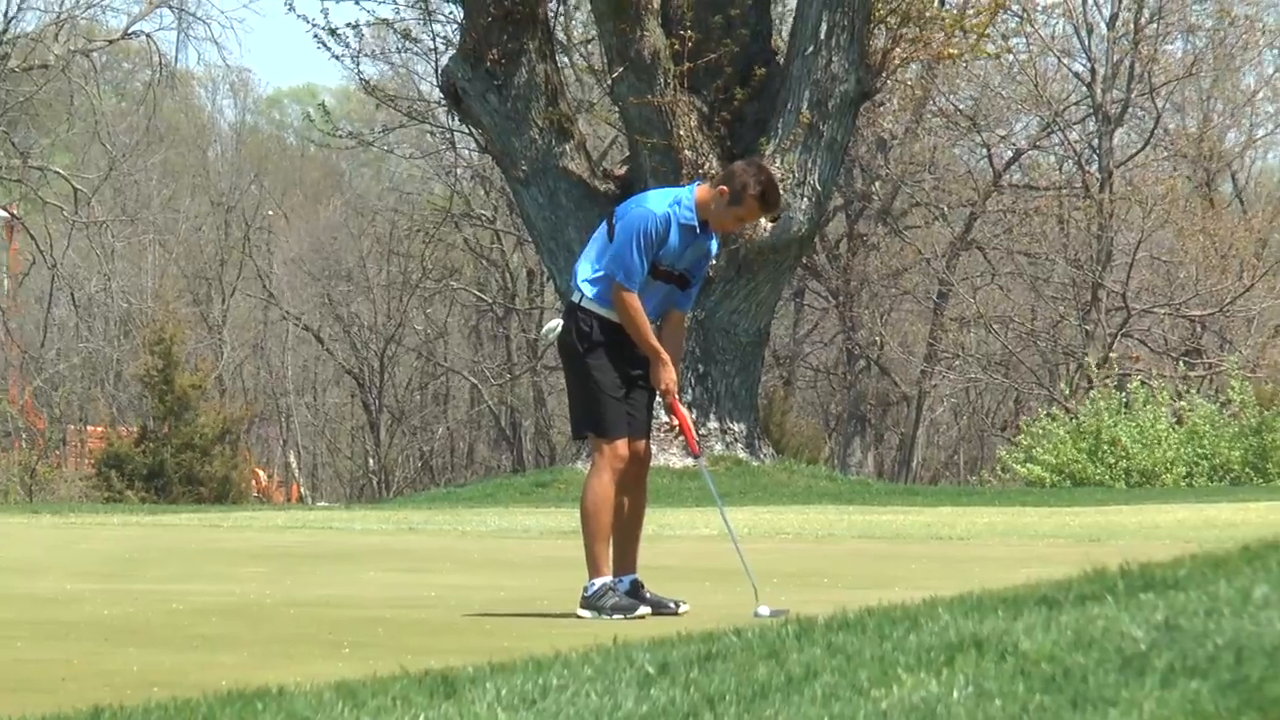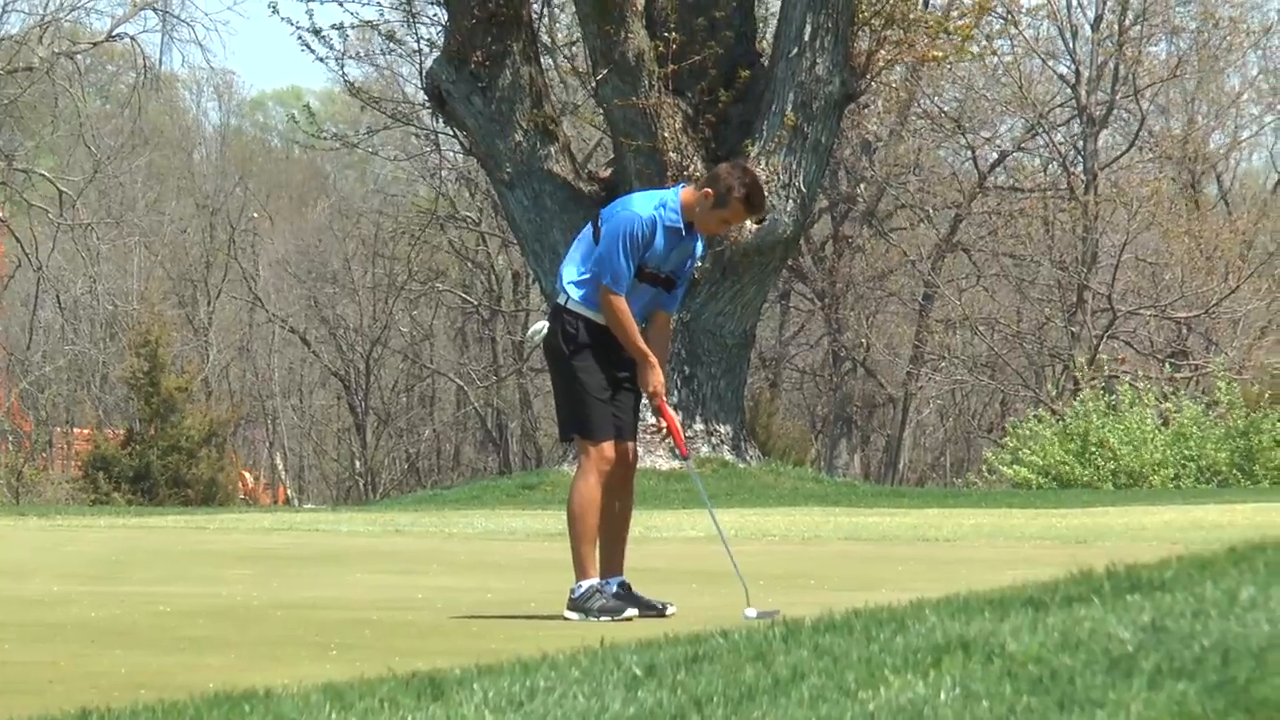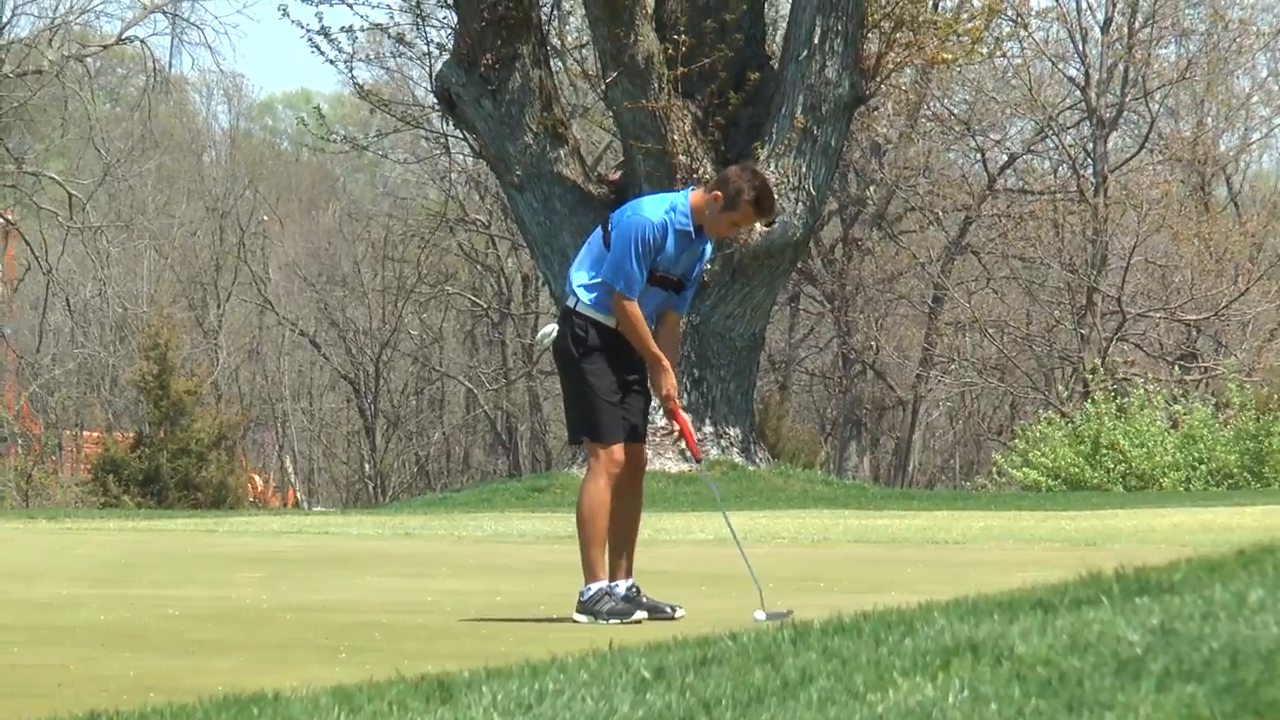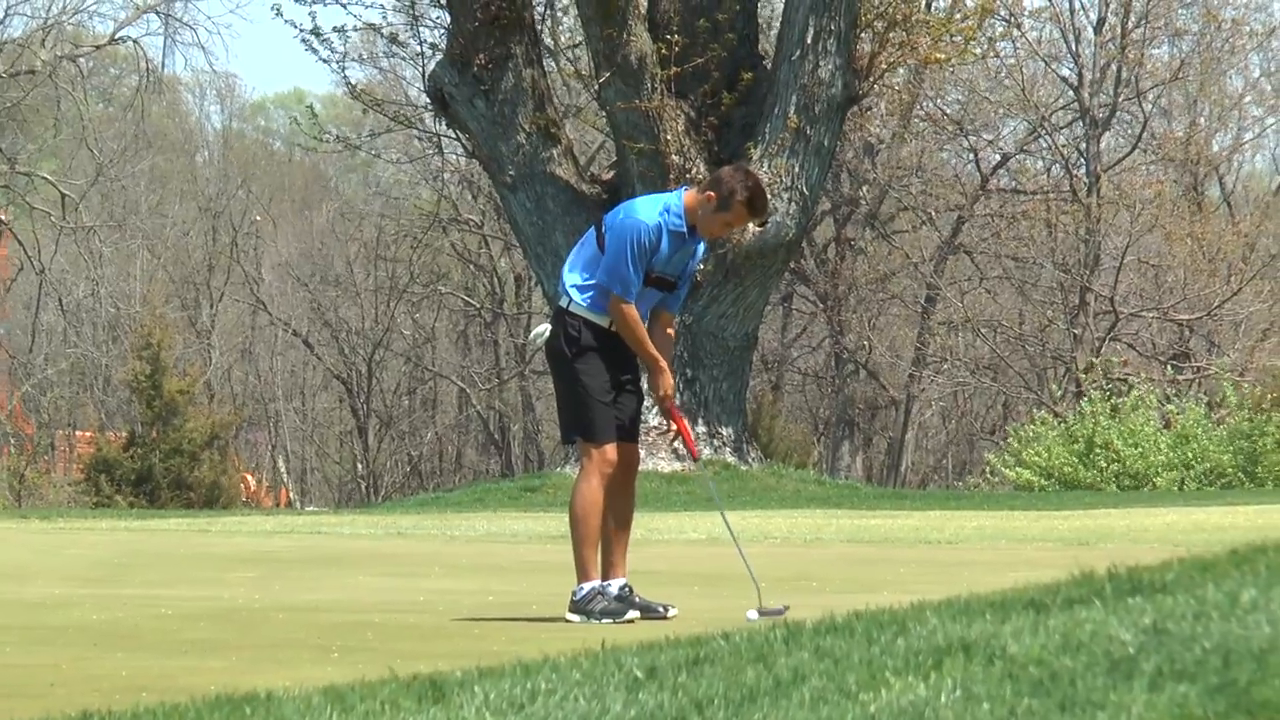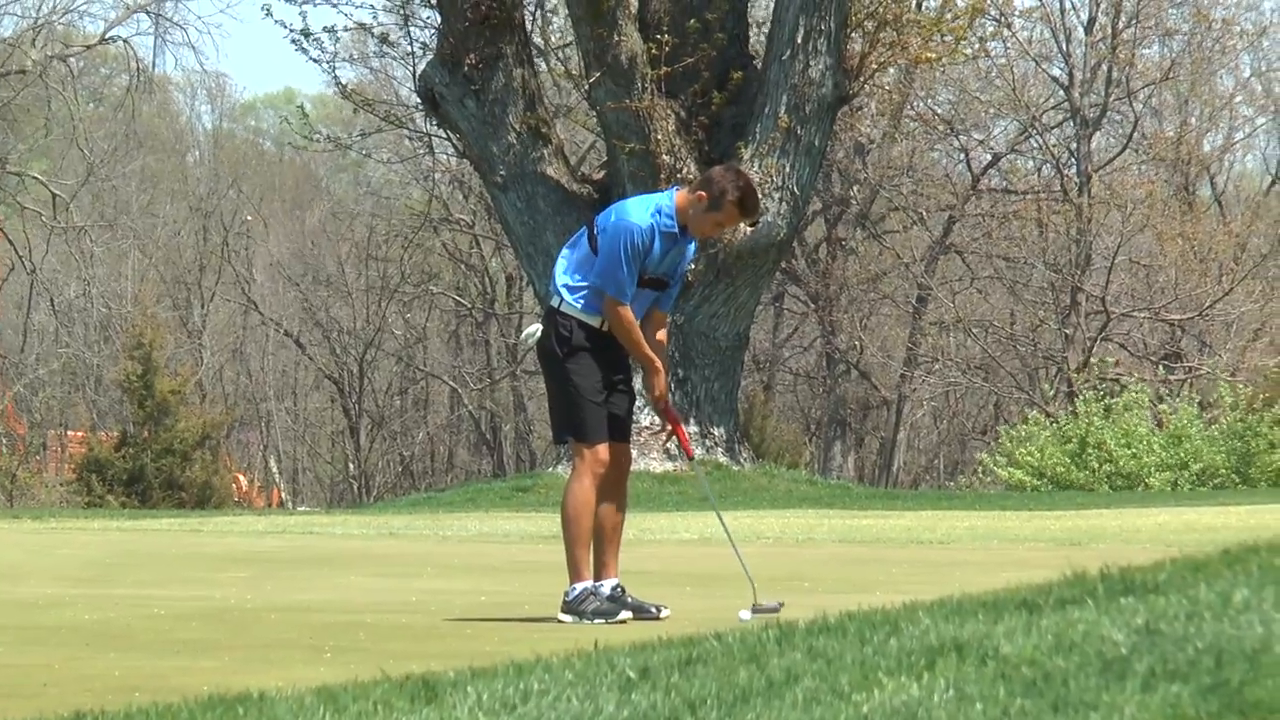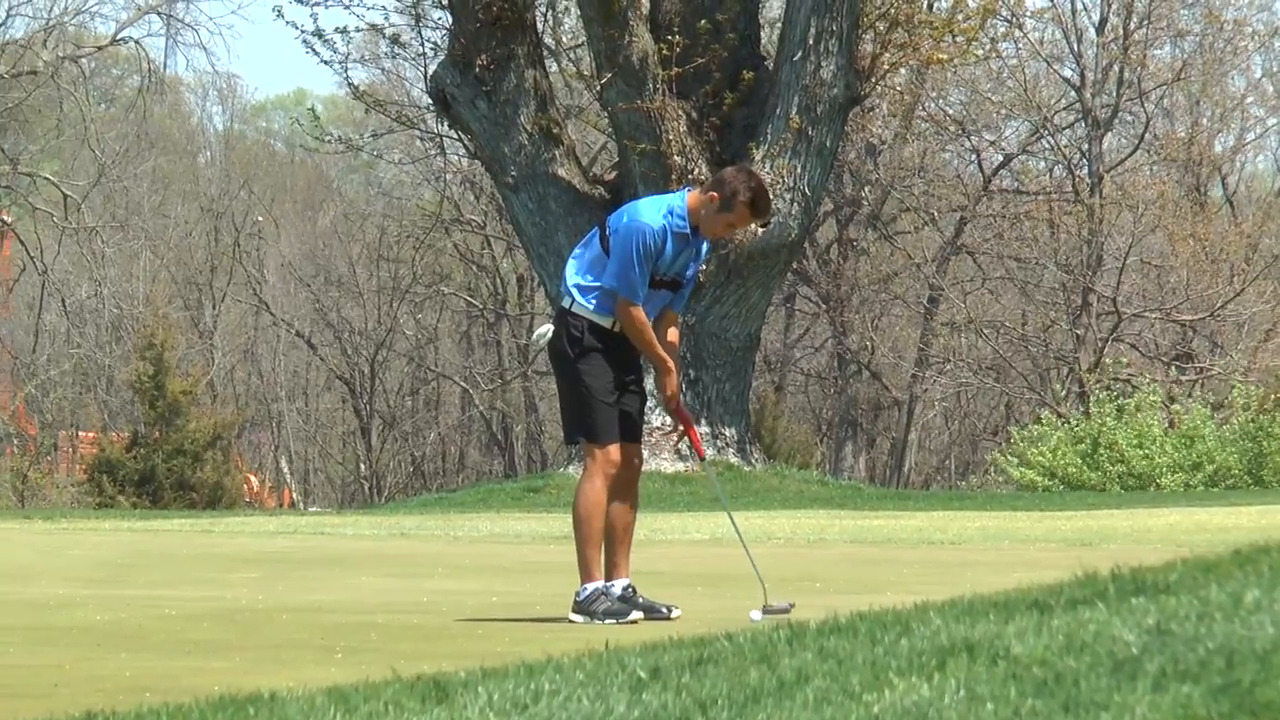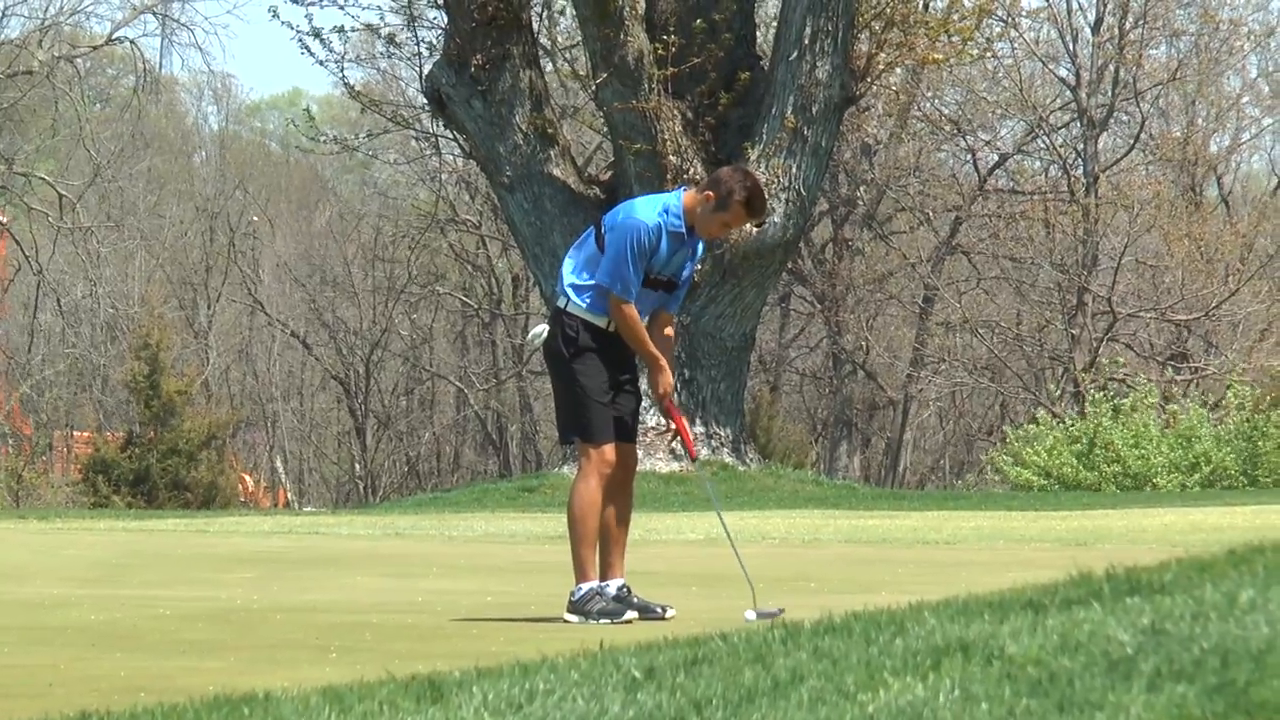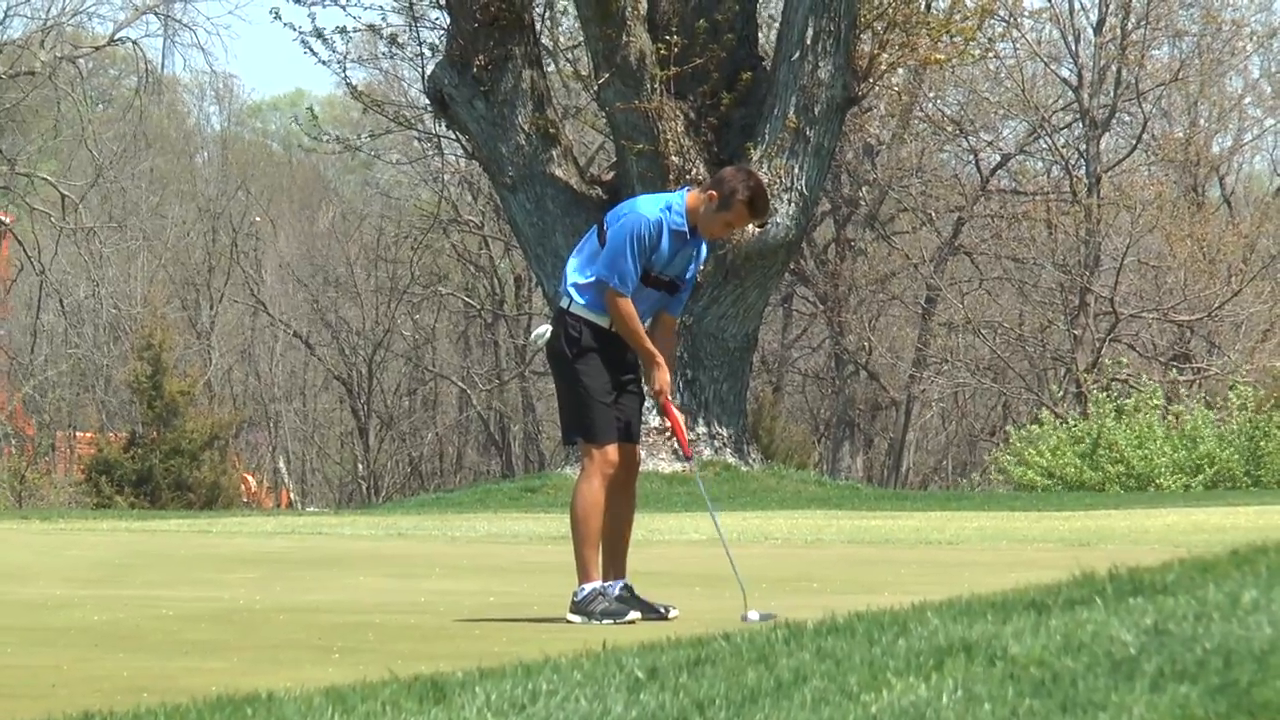
dt=0.1s
person 1, frame 1
left shoulder: (707, 242)
right shoulder: (651, 212)
left elbow: (675, 315)
right elbow: (622, 292)
left wrist: (670, 384)
right wrist: (659, 360)
left hip: (634, 337)
right hip: (594, 328)
left knee: (637, 460)
right knee: (612, 455)
left ankle: (626, 582)
right ankle: (597, 587)
person 1, frame 2
left shoulder: (692, 243)
right shoulder: (637, 214)
left elbow: (660, 316)
right elbow: (610, 295)
left wrist: (657, 384)
right wrist: (647, 363)
left hip: (620, 339)
right hip: (579, 330)
left knee: (624, 462)
right knee: (599, 457)
left ankle: (614, 584)
right ankle: (584, 589)
person 1, frame 3
left shoulder: (702, 245)
right shoulder: (647, 219)
left elbow: (670, 317)
right elbow: (623, 300)
left wrist: (669, 387)
right wrist: (660, 368)
left hip: (629, 341)
right hip: (589, 334)
left knee: (634, 464)
right knee: (608, 460)
left ankle: (623, 587)
right ankle: (594, 593)
person 1, frame 4
left shoulder: (694, 243)
right shoulder: (641, 220)
left elbow: (663, 316)
right elbow: (620, 303)
left wrist: (667, 388)
right wrist: (658, 368)
left hip: (621, 340)
right hip: (581, 333)
left knee: (626, 463)
right knee: (601, 459)
left ankle: (615, 586)
right ankle: (586, 592)
person 1, frame 5
left shoulder: (686, 243)
right shoulder: (633, 222)
left elbow: (656, 316)
right elbow: (616, 305)
left wrist: (660, 386)
right wrist: (653, 368)
left hip: (613, 341)
right hip: (573, 334)
left knee: (618, 464)
right knee: (593, 459)
left ankle: (607, 586)
right ankle: (579, 593)
person 1, frame 6
left shoulder: (698, 243)
right shoulder: (646, 223)
left elbow: (669, 317)
right elbow: (628, 306)
left wrist: (672, 386)
right wrist: (665, 368)
left hip: (624, 342)
right hip: (584, 334)
left knee: (630, 464)
right knee: (605, 460)
left ankle: (619, 586)
right ankle: (589, 592)
person 1, frame 7
left shoulder: (693, 246)
right shoulder: (641, 220)
left elbow: (663, 318)
right elbow: (619, 302)
left wrist: (665, 389)
right wrist: (657, 366)
left hip: (620, 342)
right hip: (579, 333)
left knee: (624, 464)
right knee: (599, 459)
left ankle: (613, 586)
right ankle: (584, 592)
person 1, frame 8
left shoulder: (697, 246)
right shoulder: (643, 217)
left elbow: (665, 319)
right elbow: (616, 297)
left wrist: (665, 390)
right wrist: (654, 363)
left hip: (623, 342)
right hip: (582, 333)
left knee: (627, 464)
right knee: (602, 460)
left ankle: (617, 587)
right ankle: (587, 593)
